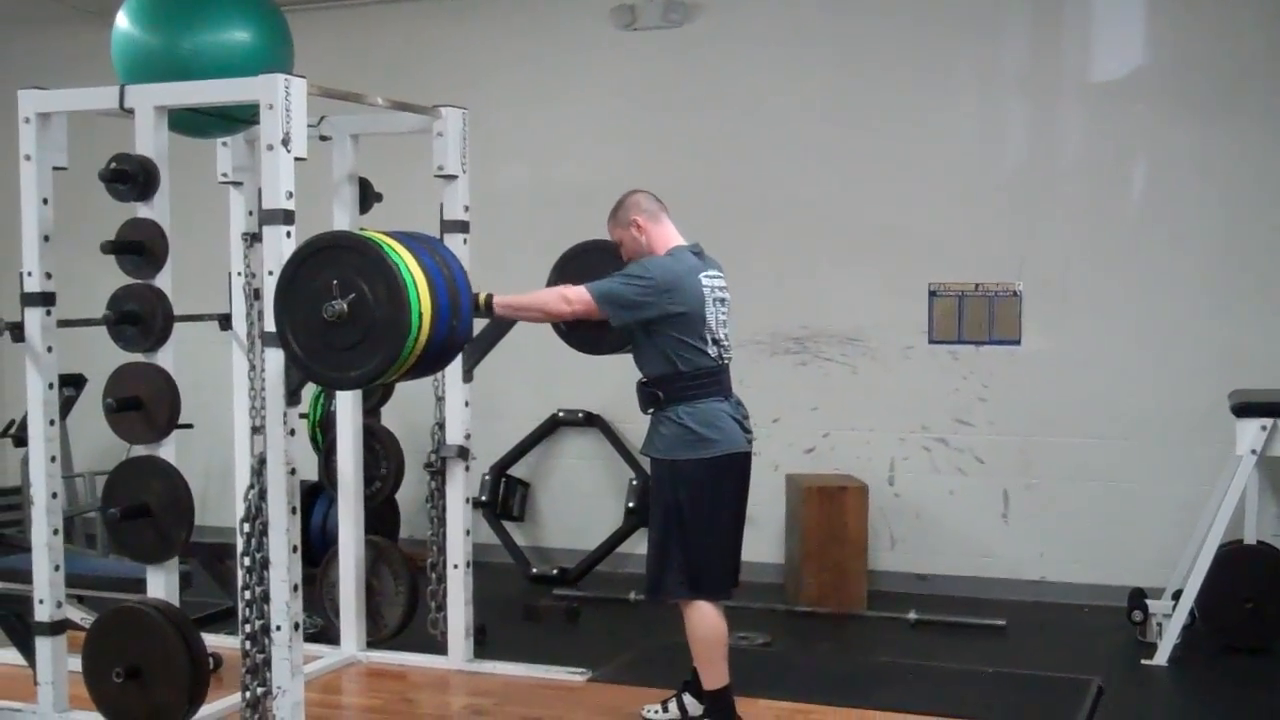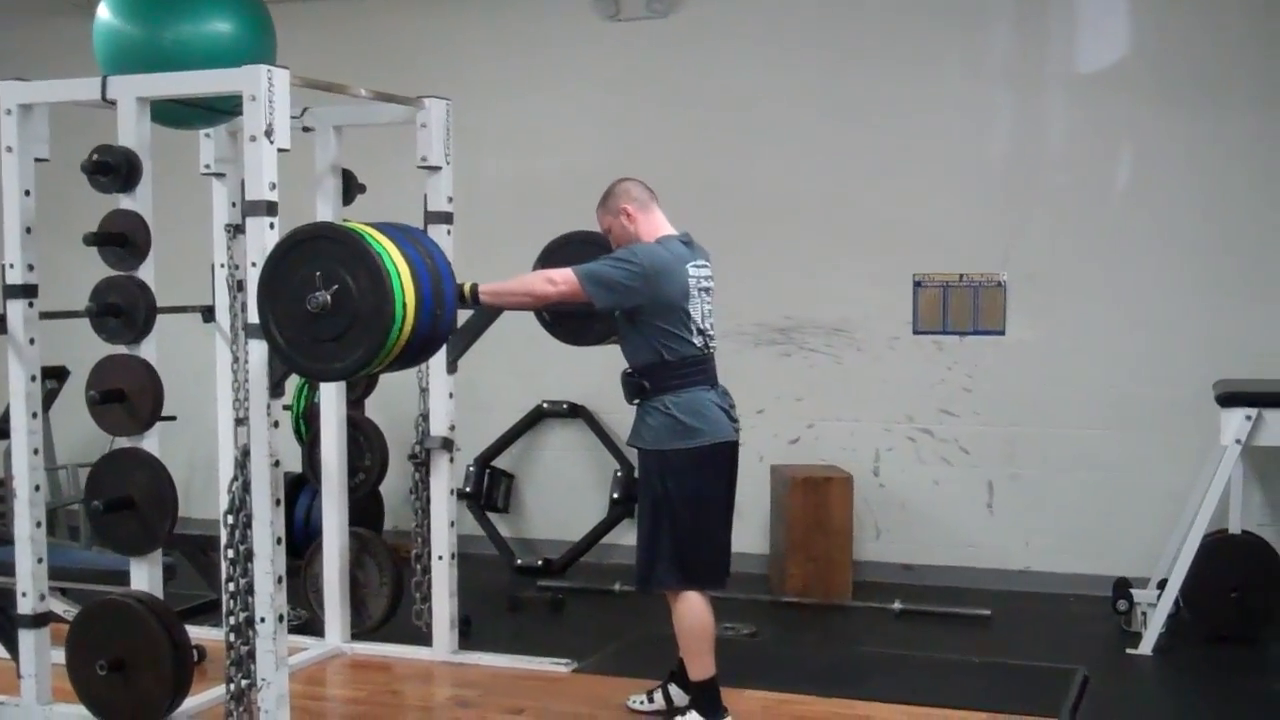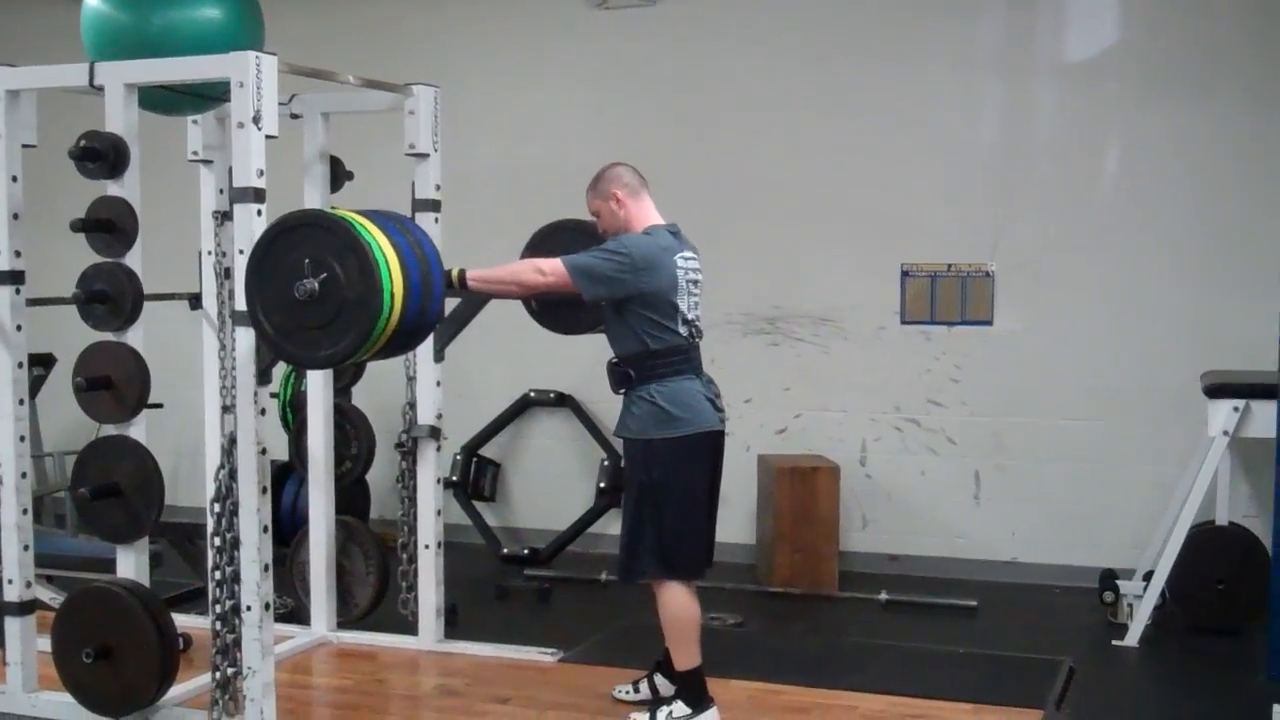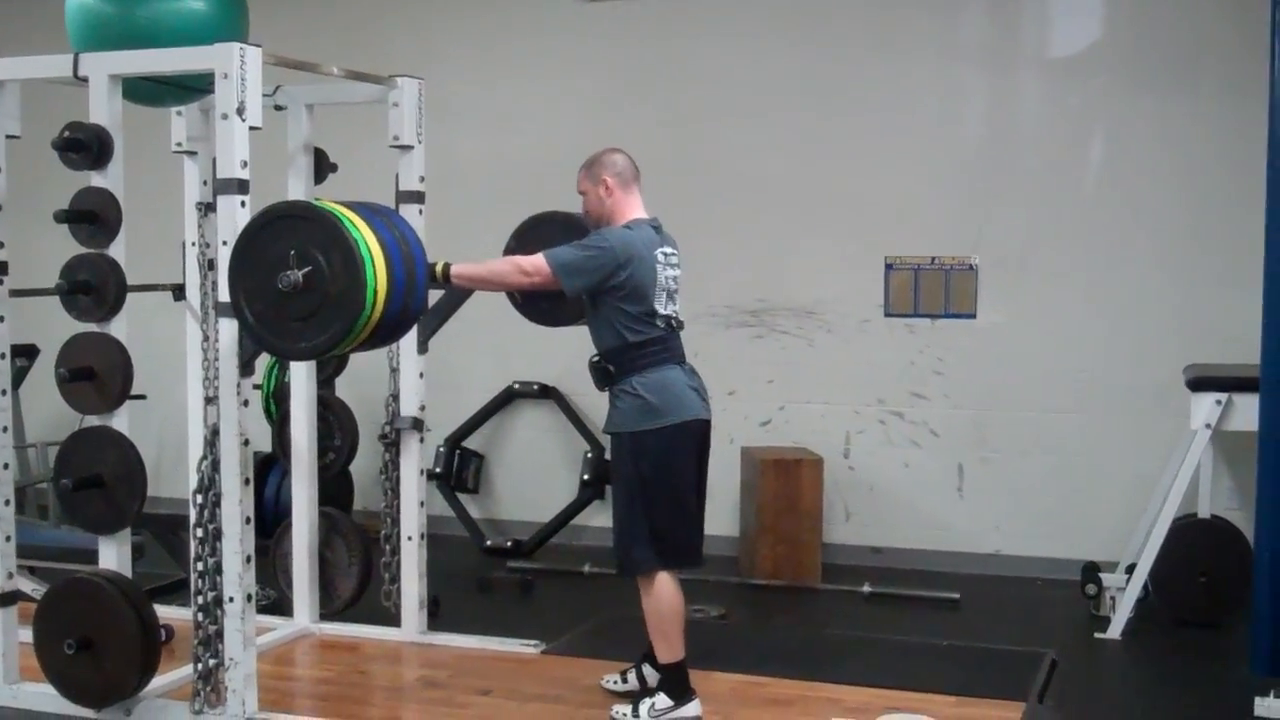
dt=0.4s
person 1, frame 1
left shoulder: (661, 274)
right shoulder: (700, 267)
left elbow: (568, 303)
left wrist: (485, 303)
left hip: (693, 440)
right hip: (715, 434)
left knee: (694, 585)
right knee: (698, 580)
person 1, frame 2
left shoulder: (647, 261)
right shoulder: (688, 256)
left elbow: (553, 286)
left wrist: (470, 292)
left hip: (679, 430)
right hip: (703, 424)
left knee: (682, 575)
right knee: (685, 570)
person 1, frame 3
left shoulder: (636, 252)
right shoulder: (676, 247)
left elbow: (542, 276)
left wrist: (458, 278)
left hip: (666, 420)
right hip: (688, 414)
left knee: (666, 565)
right knee: (669, 560)
right ankle: (672, 673)
person 1, frame 4
left shoulder: (615, 246)
right shoulder: (656, 241)
left elbow: (526, 272)
left wrist: (443, 272)
left hip: (651, 412)
right hip: (674, 405)
left knee: (654, 557)
right knee: (655, 552)
right ankle: (657, 665)
